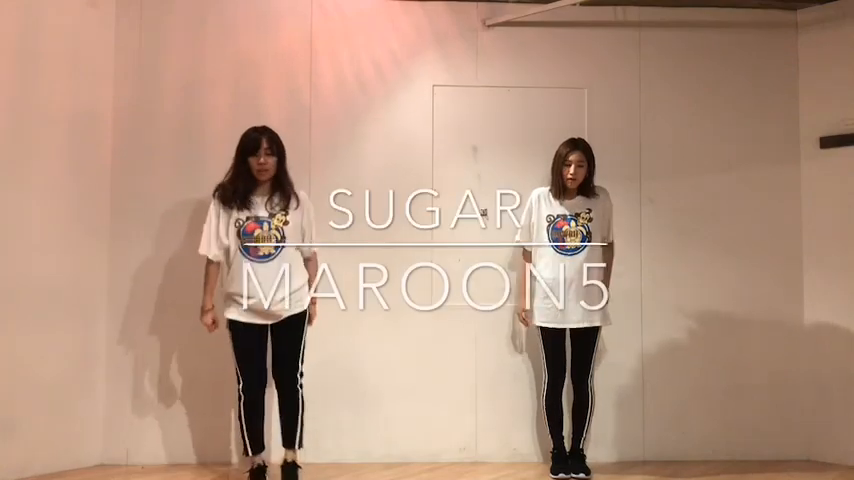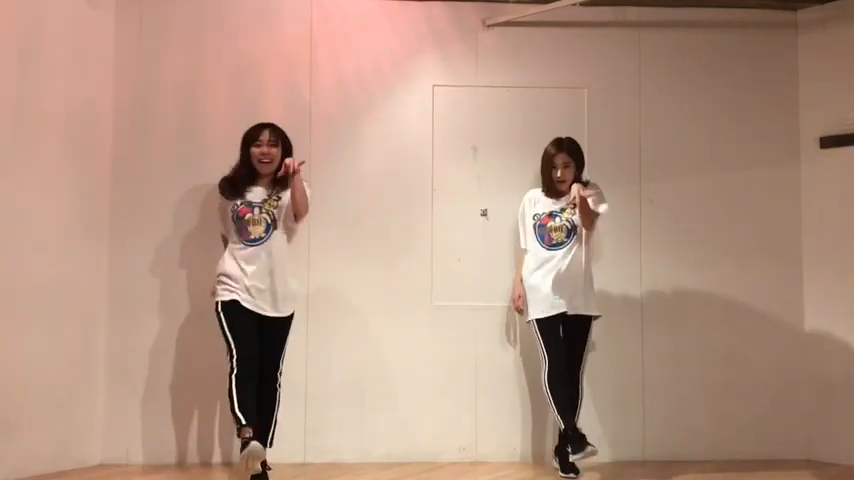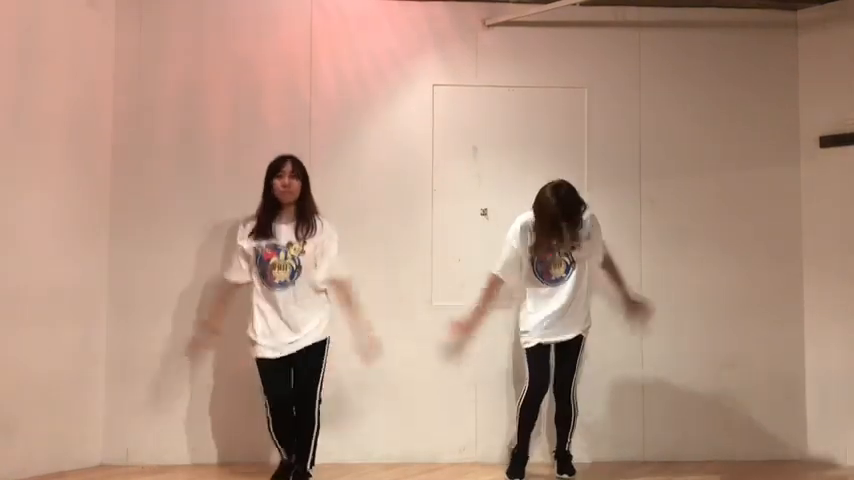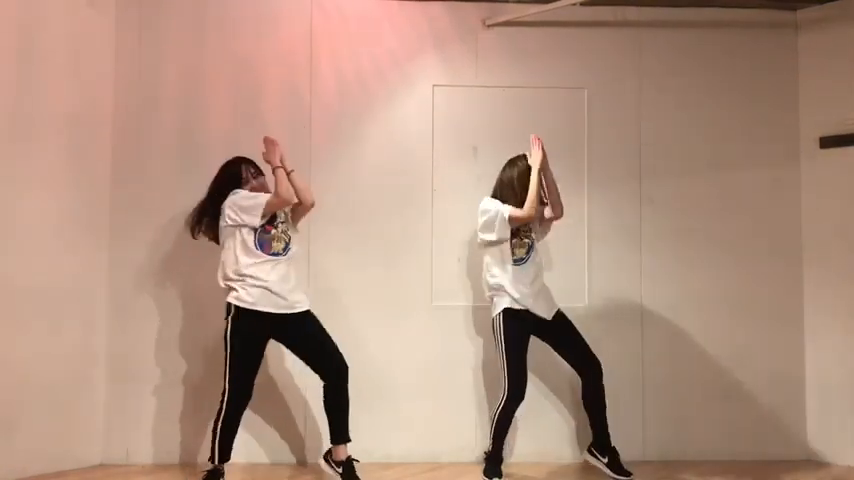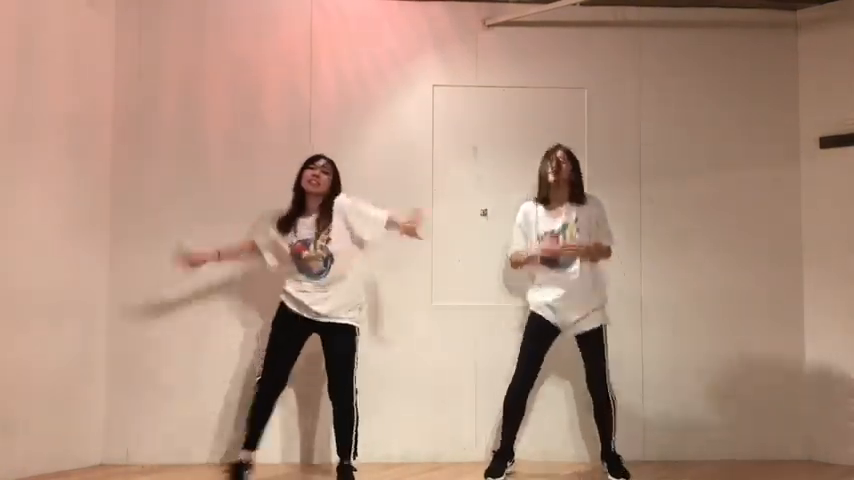
dt=1s
person 1, frame 1
left shoulder: (296, 200)
right shoulder: (225, 201)
left elbow: (309, 254)
right elbow: (214, 256)
left wrist: (312, 298)
right wrist: (208, 304)
left hip: (290, 306)
right hip: (243, 310)
left knee: (288, 380)
right knee: (250, 386)
person 1, frame 2
left shoulder: (289, 189)
right shoulder: (232, 190)
left elbow: (301, 211)
left wrist: (295, 179)
left hip: (277, 298)
right hip: (235, 292)
left knee: (269, 377)
right knee: (243, 361)
right ankle: (248, 441)
person 1, frame 3
left shoulder: (320, 228)
right shoulder: (251, 230)
left elbow: (338, 281)
right elbow: (234, 280)
left wrist: (362, 326)
right wrist: (213, 321)
left hip: (310, 332)
right hip: (267, 334)
left knee: (307, 403)
right knee: (278, 402)
person 1, frame 4
left shoulder: (279, 215)
right shoulder: (234, 204)
left elbow: (307, 201)
right elbow: (285, 197)
left wrist: (282, 163)
right wrist: (276, 163)
left hip: (292, 307)
right hip: (248, 309)
left knee: (337, 370)
right knee: (237, 392)
person 1, frame 5
left shoulder: (345, 208)
right shoulder: (288, 223)
left elbow: (388, 221)
right elbow: (255, 246)
left wrist: (406, 226)
right wrist: (212, 256)
left hip: (339, 316)
right hip: (295, 310)
left knee: (342, 392)
right knee: (269, 382)
person 2, frame 1
left shoulder: (601, 199)
right shoulder: (539, 199)
left elbow: (607, 246)
right elbow: (528, 253)
left wrist: (604, 288)
right wrist: (523, 298)
left hip: (588, 306)
right hip: (549, 305)
left knee: (582, 380)
right knee: (554, 380)
left ankle: (577, 452)
right ankle: (558, 451)
person 2, frame 2
left shoulder: (590, 193)
right shoulder: (531, 200)
left elbow: (590, 223)
left wrist: (581, 201)
right wrist: (518, 284)
left hip: (578, 297)
right hip: (542, 296)
left knee: (573, 371)
right knee: (555, 362)
left ankle: (564, 447)
right ankle: (572, 435)
person 2, frame 3
left shoulder: (587, 223)
right shoulder: (523, 228)
left elbow: (602, 259)
right elbow: (500, 276)
left wrist: (627, 295)
right wrist: (473, 319)
left hip: (573, 321)
right hip: (535, 322)
left knee: (564, 390)
right knee: (537, 385)
left ankle: (563, 454)
right ankle: (520, 453)
person 2, frame 4
left shoulder: (531, 221)
right shoulder: (490, 209)
left elbow: (556, 211)
right elbow: (529, 212)
left wrist: (543, 164)
right wrist: (534, 166)
left hip: (542, 304)
right hip: (510, 308)
left knee: (592, 368)
right knee: (515, 389)
left ankle: (601, 447)
person 2, frame 5
left shoulder: (591, 206)
right shoulder: (529, 212)
left elbow: (605, 250)
right elbow: (515, 260)
left wrist: (576, 250)
right wrist: (541, 252)
left hip: (588, 311)
right hip: (544, 309)
left knee: (600, 387)
right knee: (520, 384)
